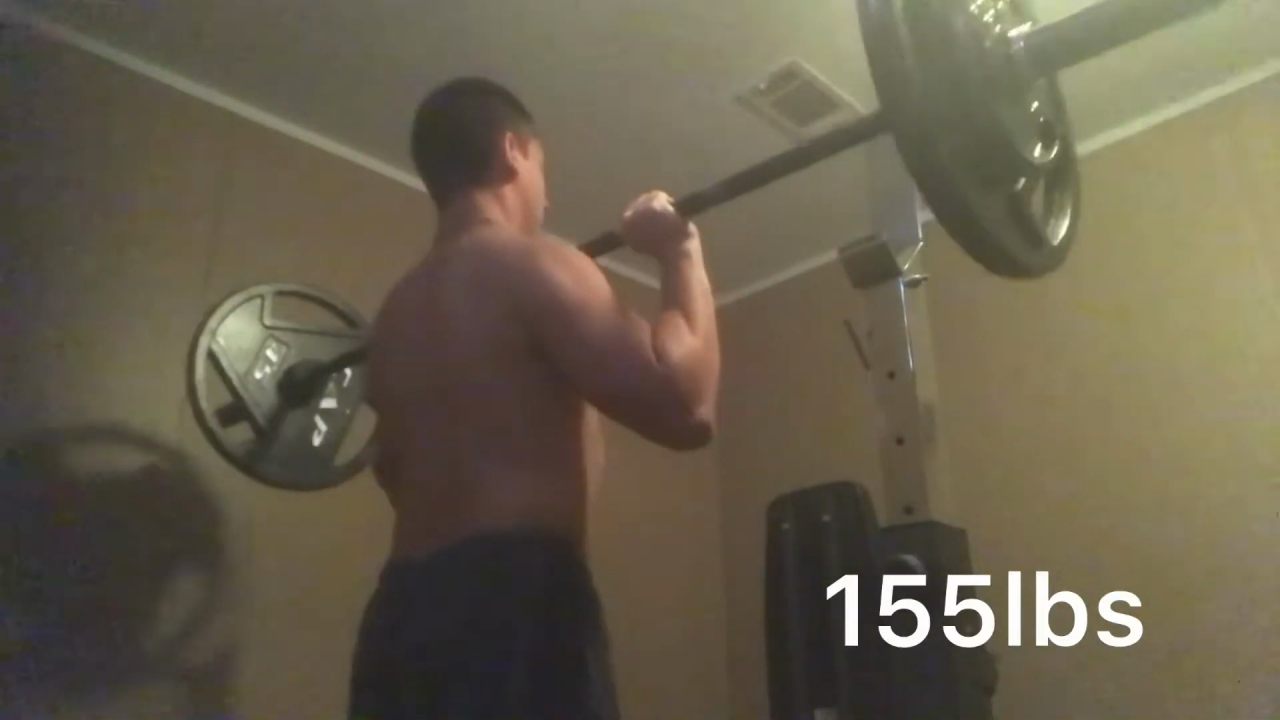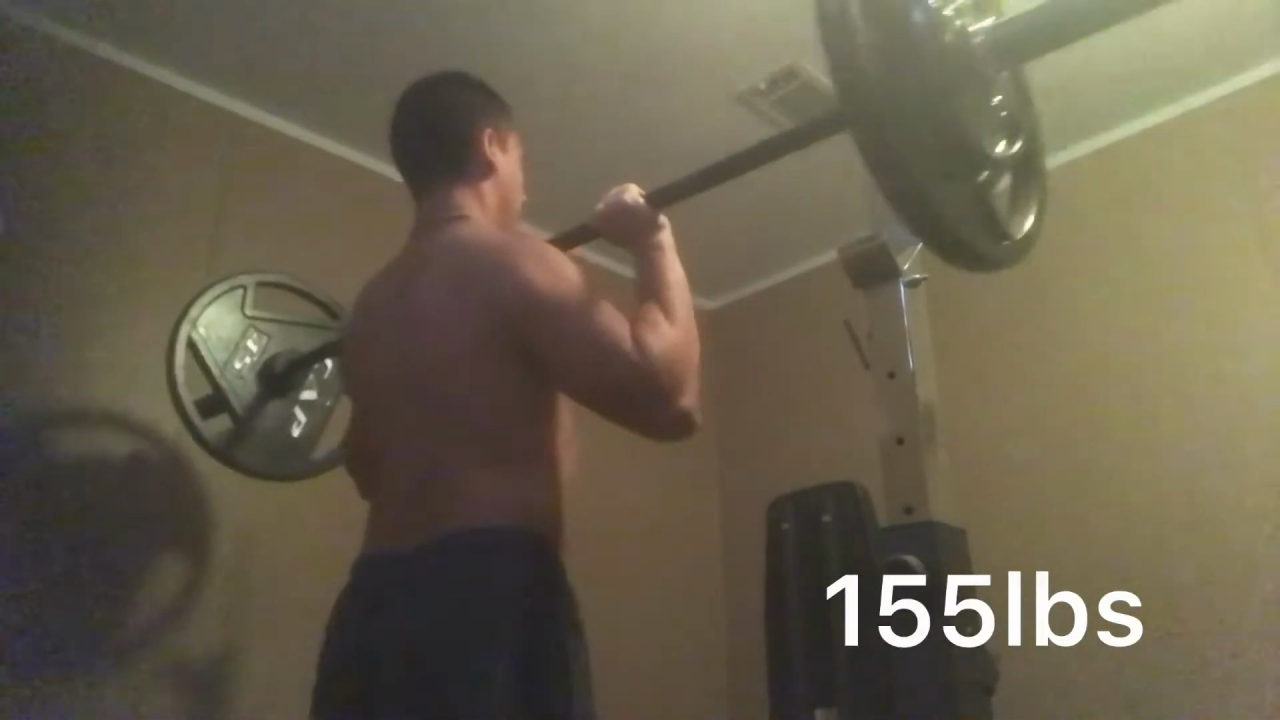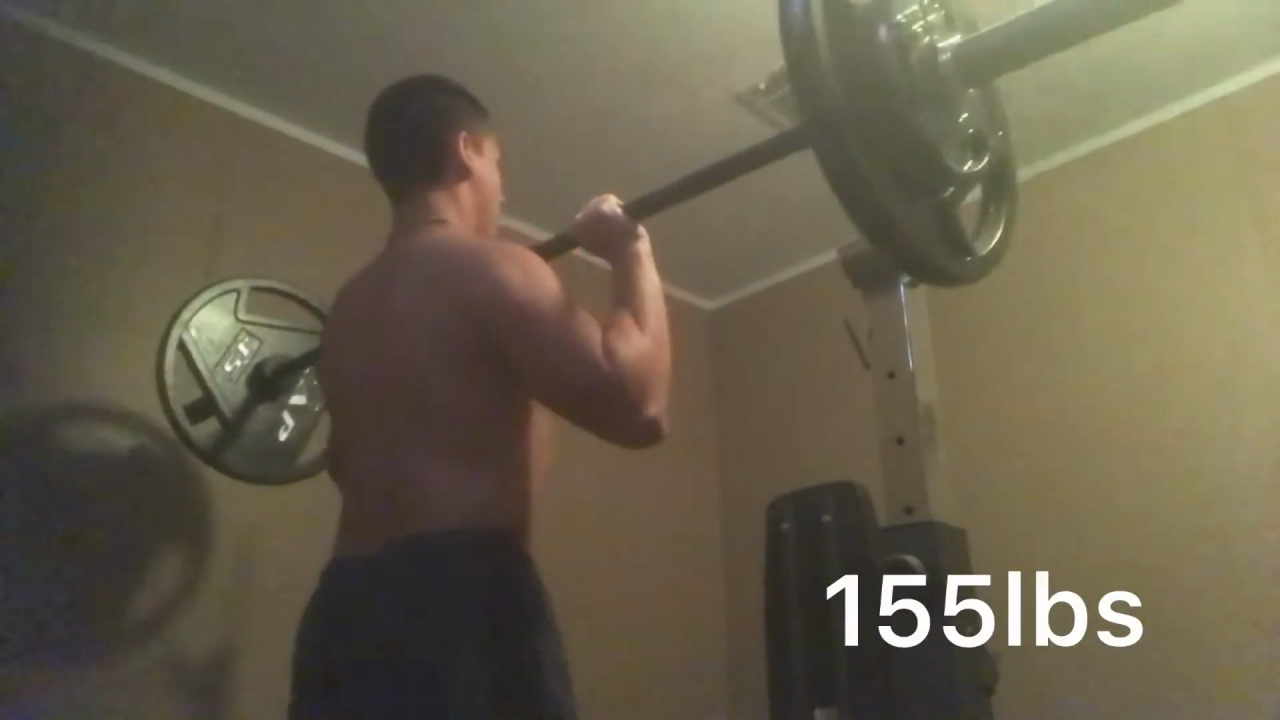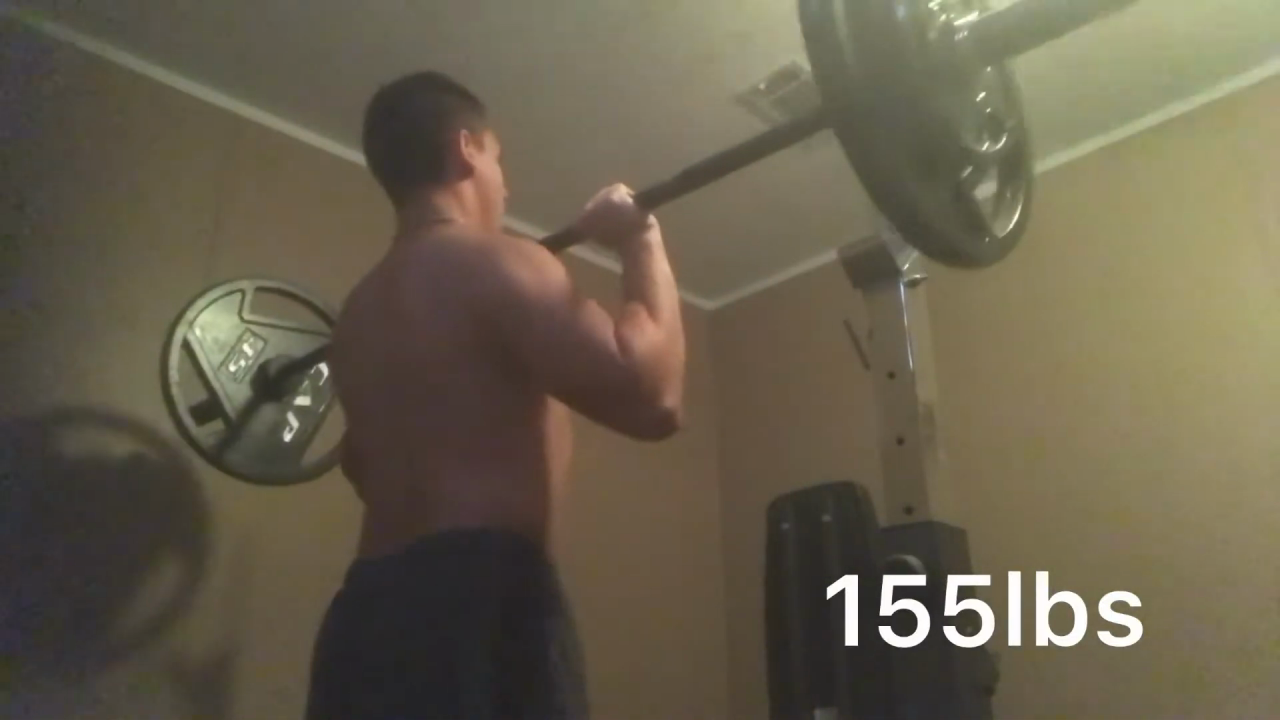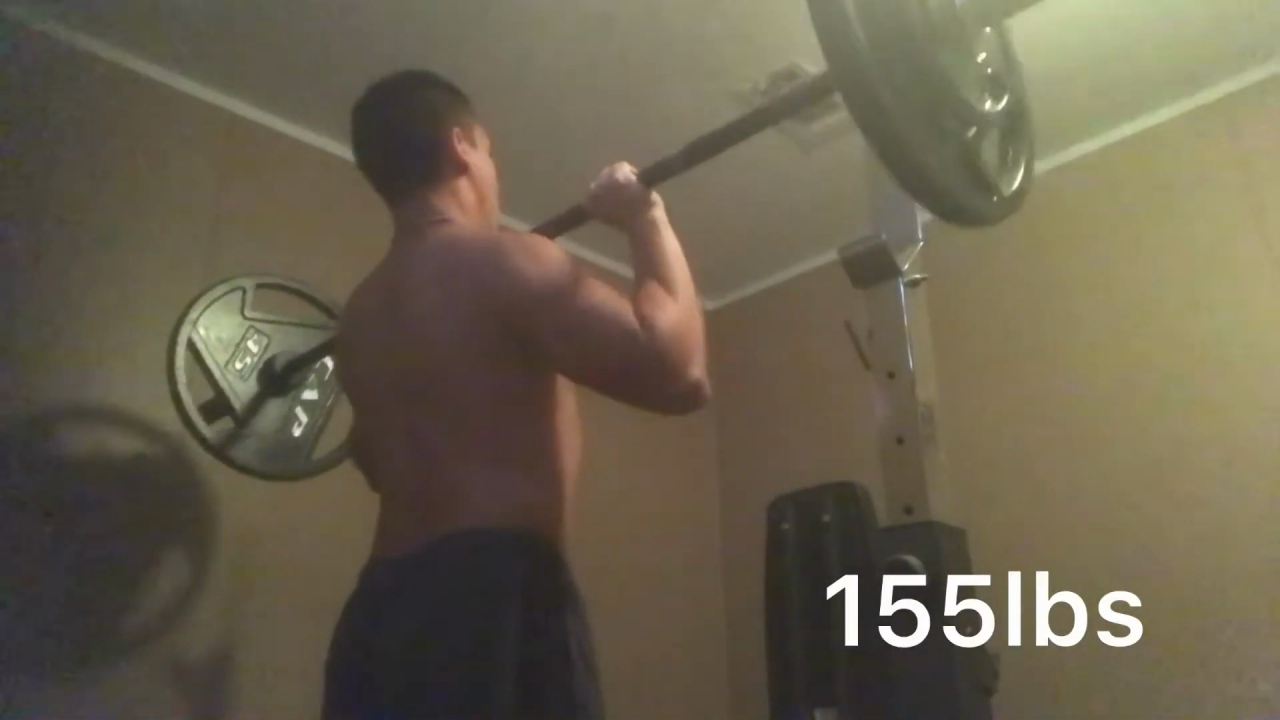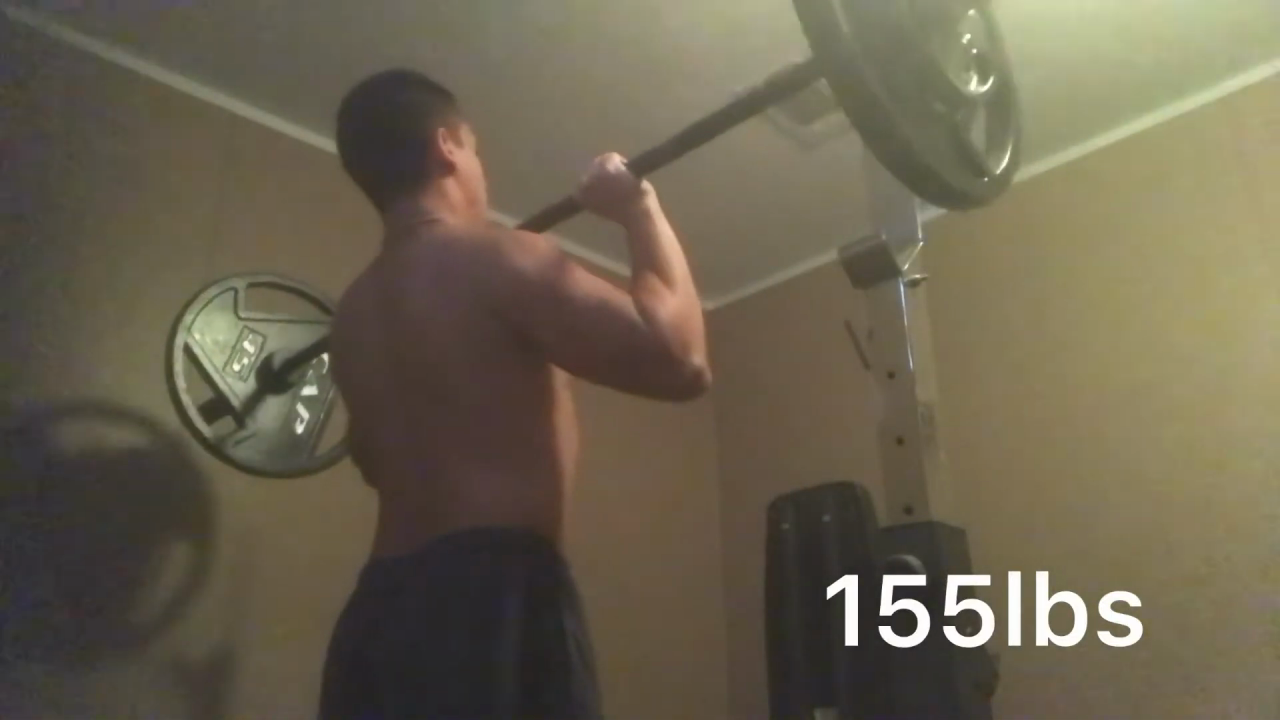
dt=0.3s
person 1, frame 1
left shoulder: (398, 307)
right shoulder: (533, 265)
right elbow: (684, 407)
right wrist: (680, 251)
left hip: (407, 609)
right hip: (508, 601)
person 1, frame 2
left shoulder: (374, 302)
right shoulder: (510, 262)
right elbow: (668, 399)
right wrist: (653, 242)
left hip: (376, 604)
right hip: (482, 600)
person 1, frame 3
left shoulder: (350, 304)
right shoulder: (487, 266)
right elbow: (636, 407)
right wrist: (631, 253)
left hip: (347, 609)
right hip: (457, 600)
person 1, frame 4
left shoulder: (360, 308)
right shoulder: (495, 263)
right elbow: (649, 399)
right wrist: (641, 242)
left hip: (370, 608)
right hip: (474, 604)
person 1, frame 5
left shoulder: (363, 310)
right shoulder: (499, 261)
right elbow: (677, 374)
right wrist: (646, 220)
left hip: (383, 611)
right hip: (489, 602)
person 1, frame 6
left shoulder: (355, 310)
right shoulder: (493, 260)
right elbow: (678, 361)
right wrist: (639, 209)
left hip: (383, 610)
right hip: (488, 599)
